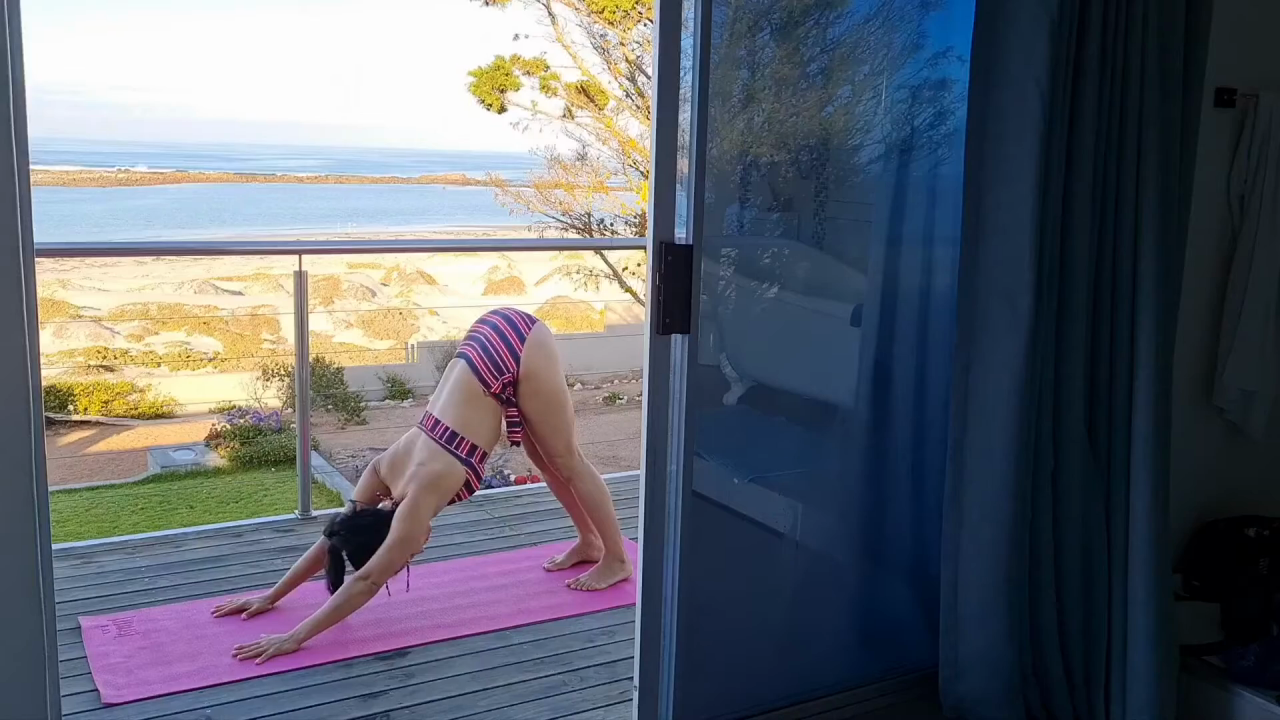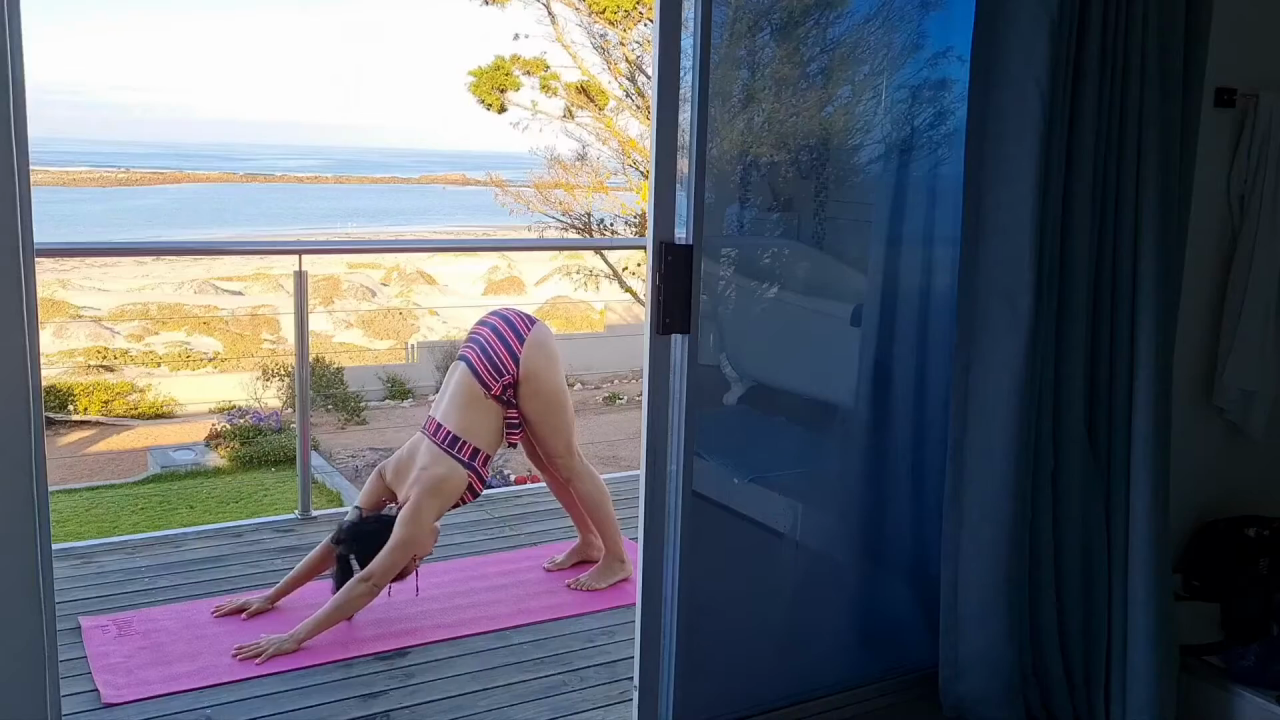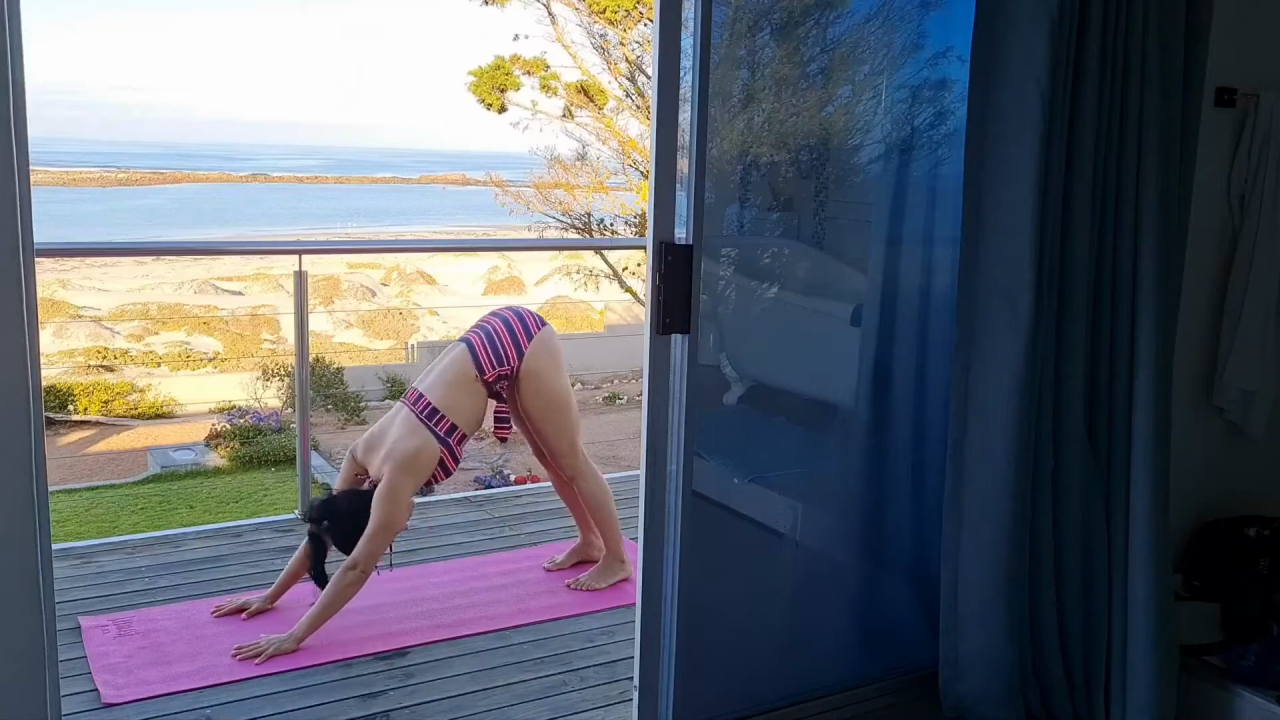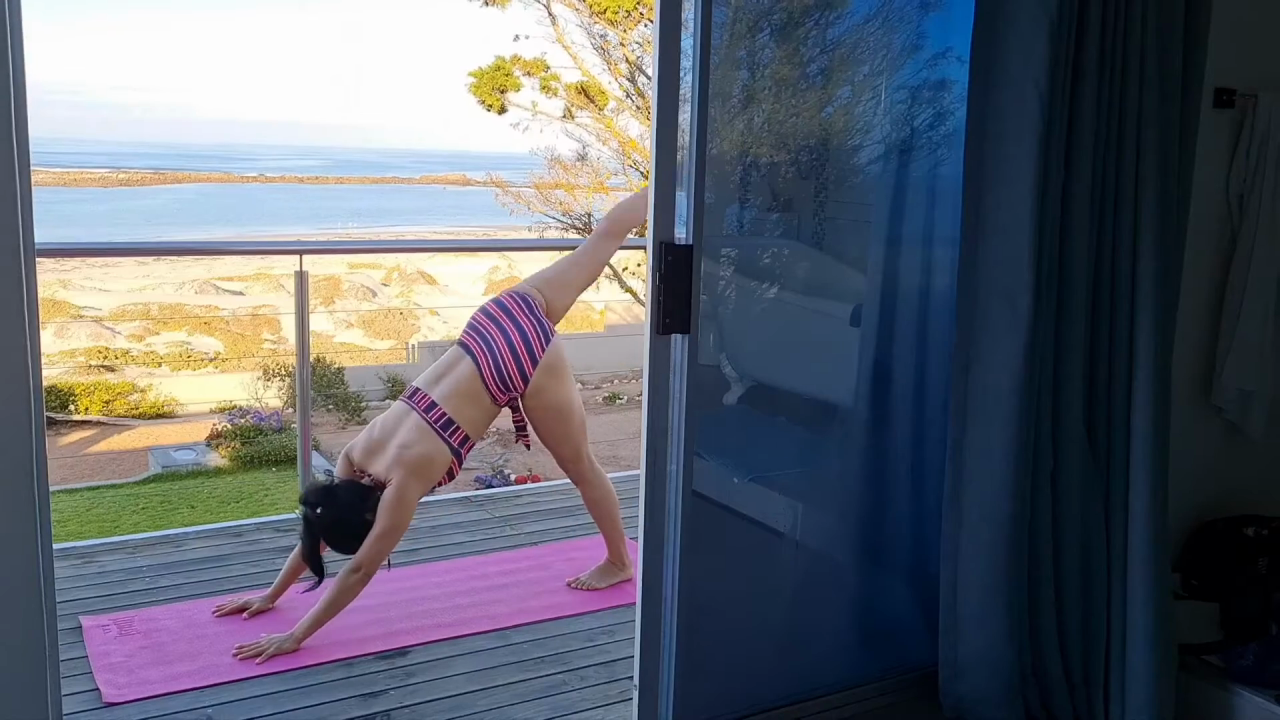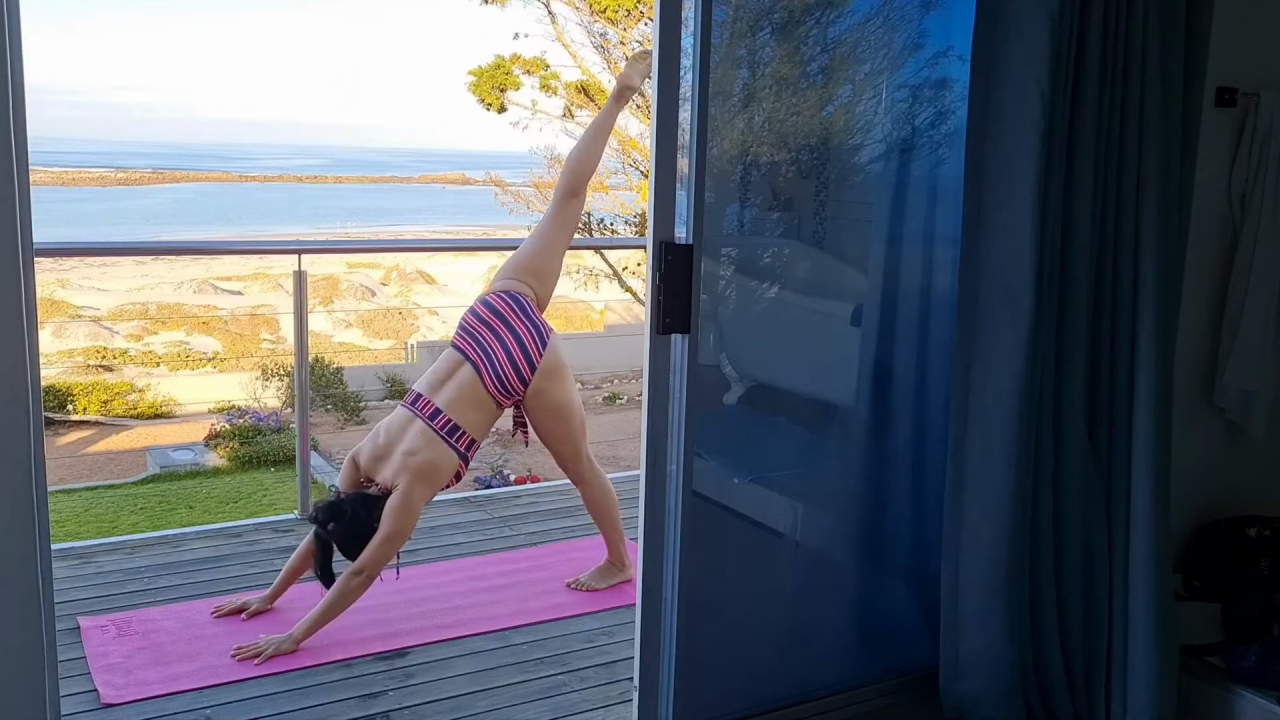
dt=0.3s
person 1, frame 1
left shoulder: (421, 491)
right shoulder: (385, 468)
left elbow: (368, 581)
right elbow: (335, 536)
left wrist: (296, 637)
right wrist: (271, 596)
left hip: (515, 346)
right hip: (494, 339)
left knee: (567, 462)
right knee: (545, 461)
left ankle: (616, 559)
right ankle: (589, 543)
person 1, frame 2
left shoulder: (427, 494)
right shoulder: (393, 473)
left elbow: (370, 582)
right elbow: (340, 540)
left wrist: (295, 638)
right wrist: (271, 597)
left hip: (513, 345)
right hip: (497, 339)
left knee: (565, 462)
right knee: (545, 461)
left ankle: (617, 559)
right ankle: (588, 544)
person 1, frame 3
left shoulder: (398, 469)
right shoulder: (364, 453)
left elbow: (357, 569)
right elbow: (324, 526)
left wrist: (294, 637)
right wrist: (269, 596)
left hip: (517, 342)
right hip: (500, 335)
left knee: (568, 459)
right knee: (550, 455)
left ankle: (616, 558)
right ankle: (590, 542)
person 1, frame 4
left shoulder: (399, 486)
right shoulder: (360, 453)
left elbow: (361, 570)
right elbow: (319, 518)
left wrist: (295, 633)
right wrist: (271, 595)
left hip: (522, 345)
right hip: (503, 318)
left knee: (579, 466)
right knee: (591, 254)
left ankle: (621, 562)
person 1, frame 5
left shoulder: (409, 485)
right shoulder: (364, 458)
left elbow: (360, 575)
right elbow: (321, 531)
left wrist: (293, 637)
right wrist: (268, 596)
left hip: (520, 353)
right hip: (497, 318)
left knee: (579, 465)
right knee: (565, 198)
left ankle: (620, 564)
right ankle: (619, 97)
